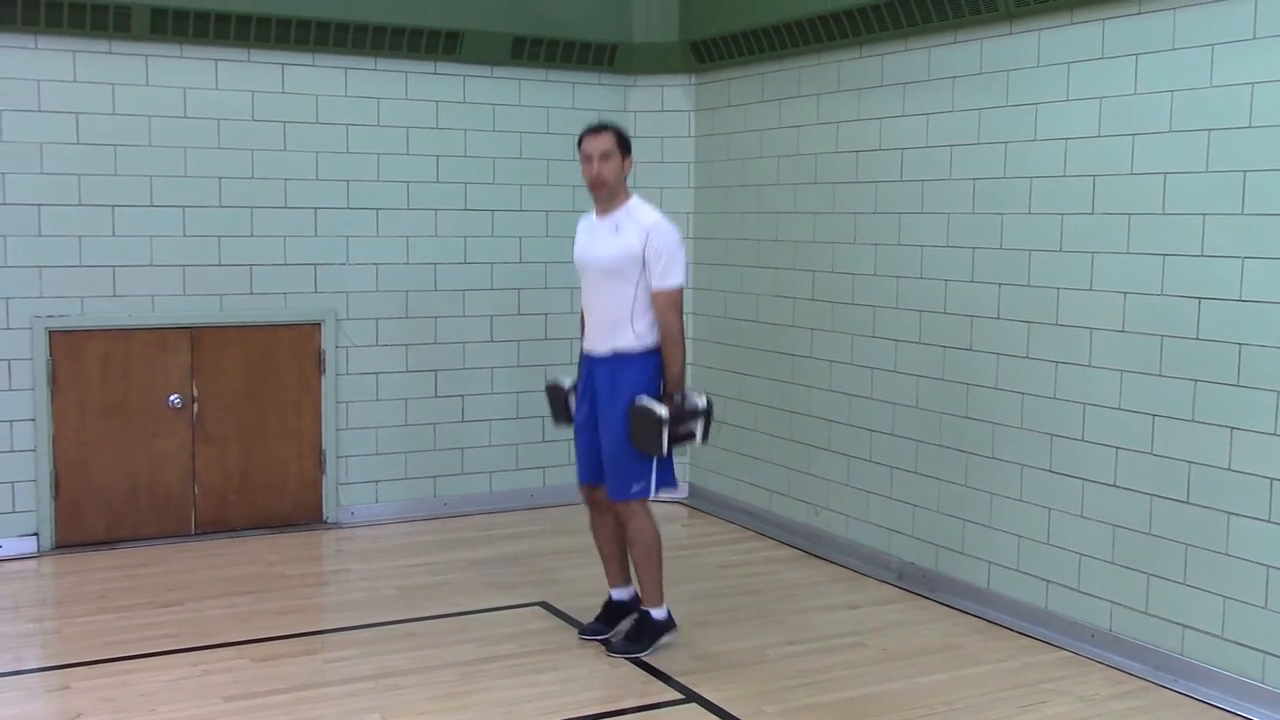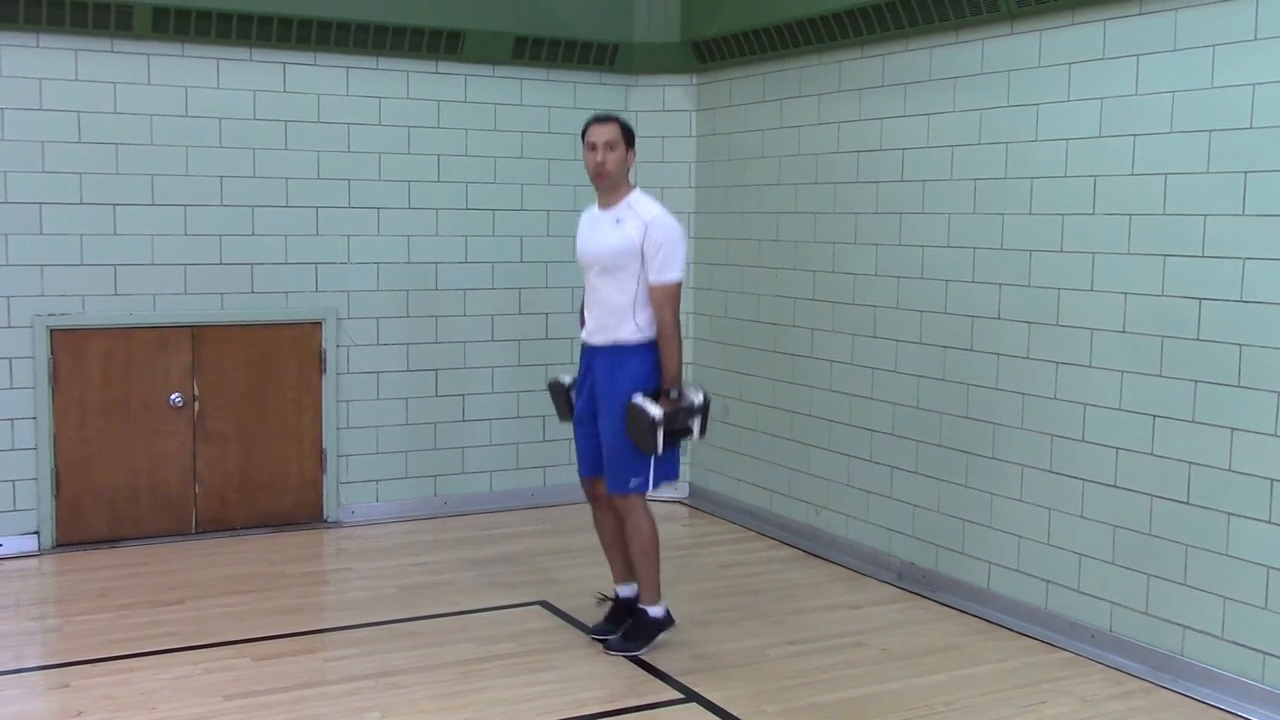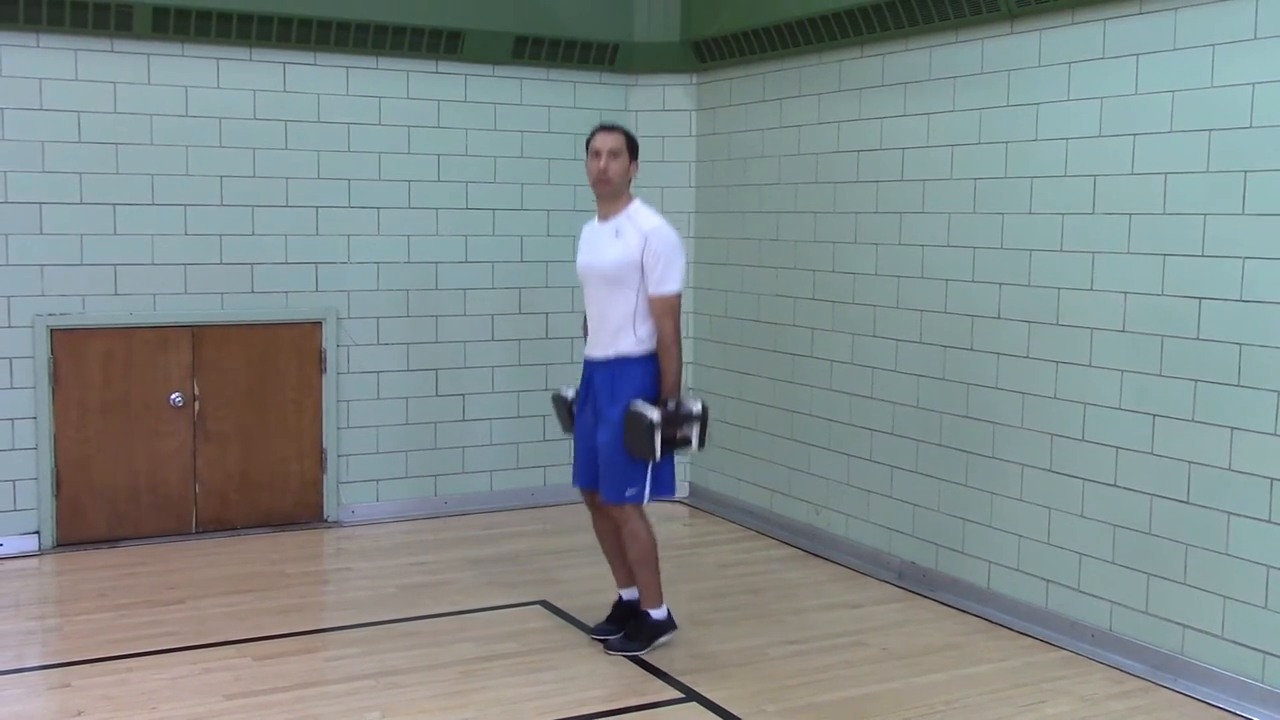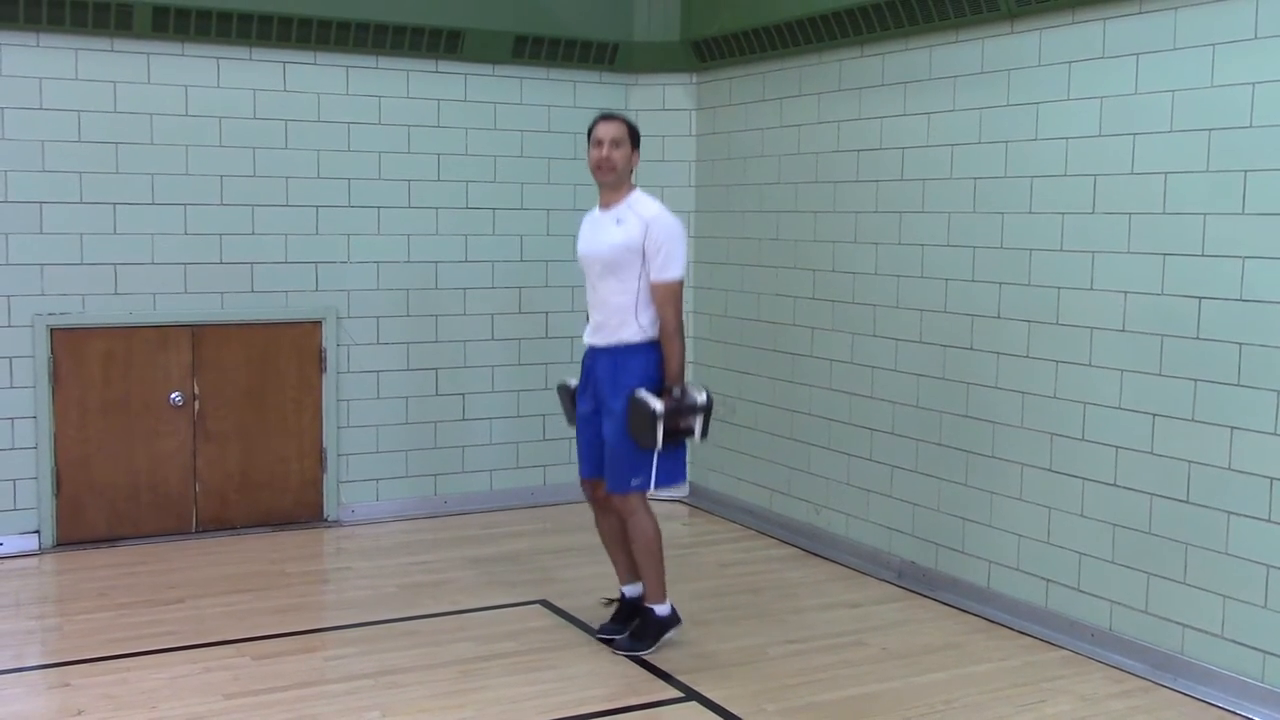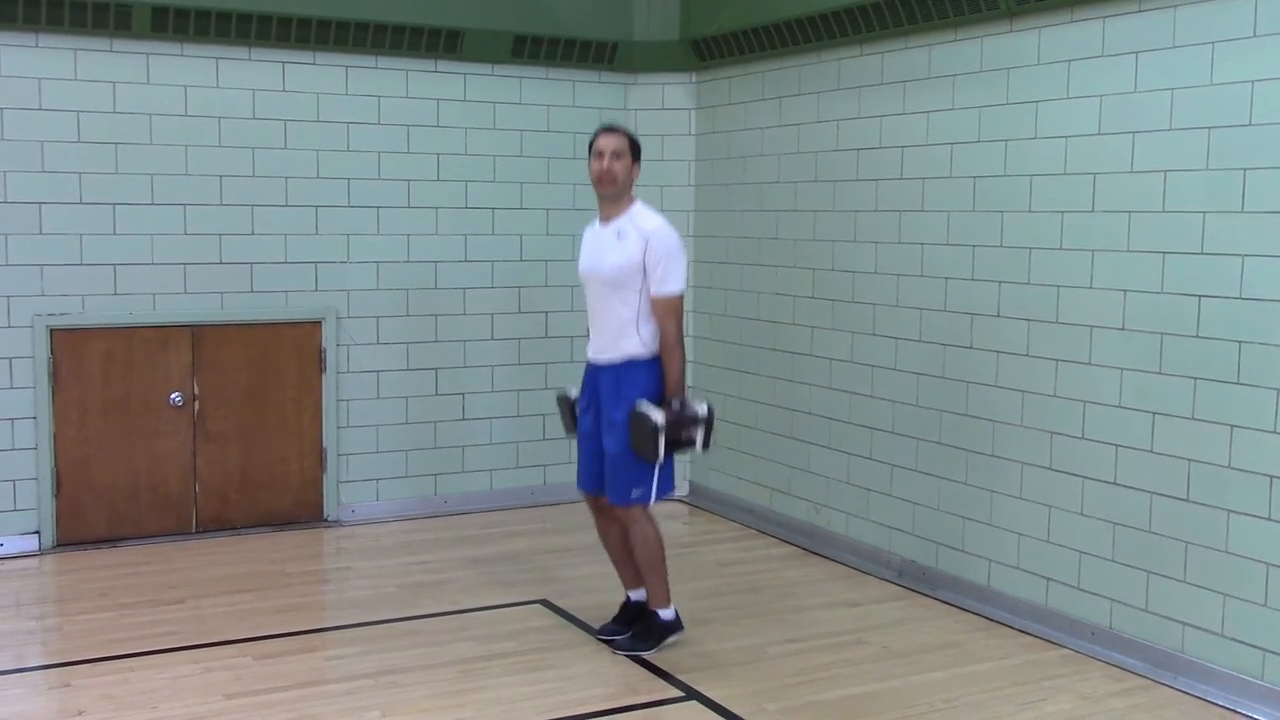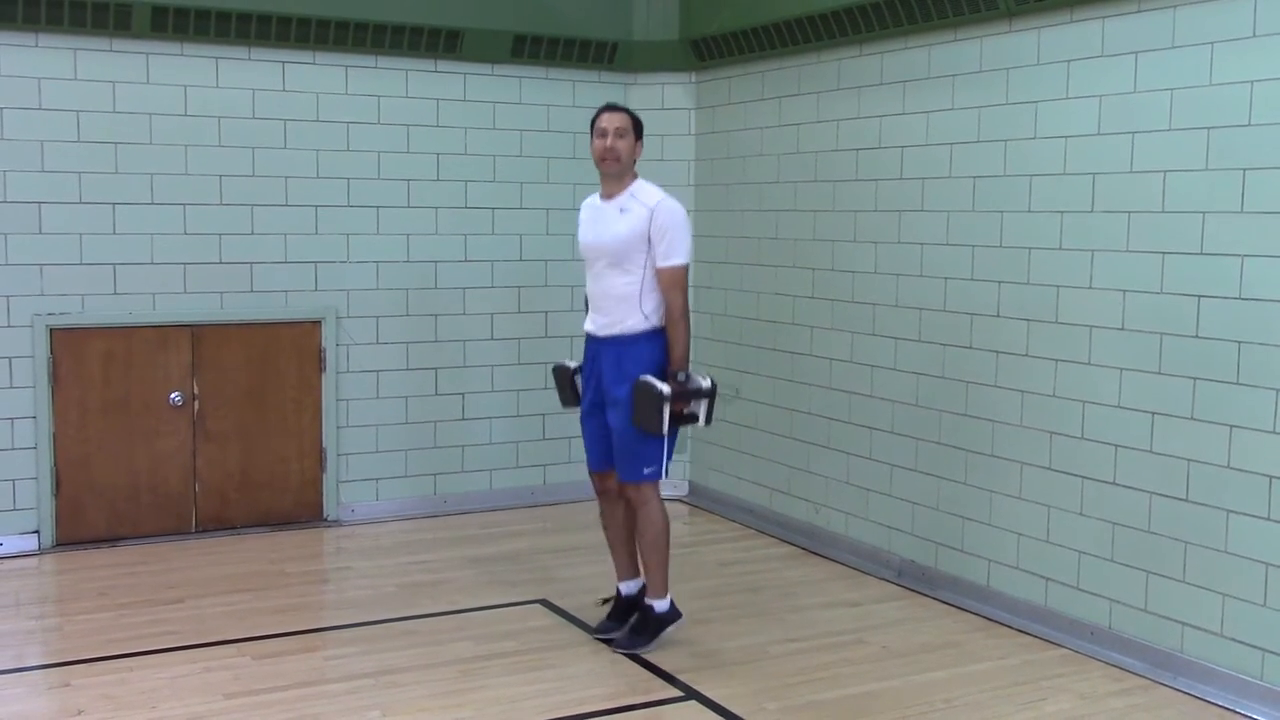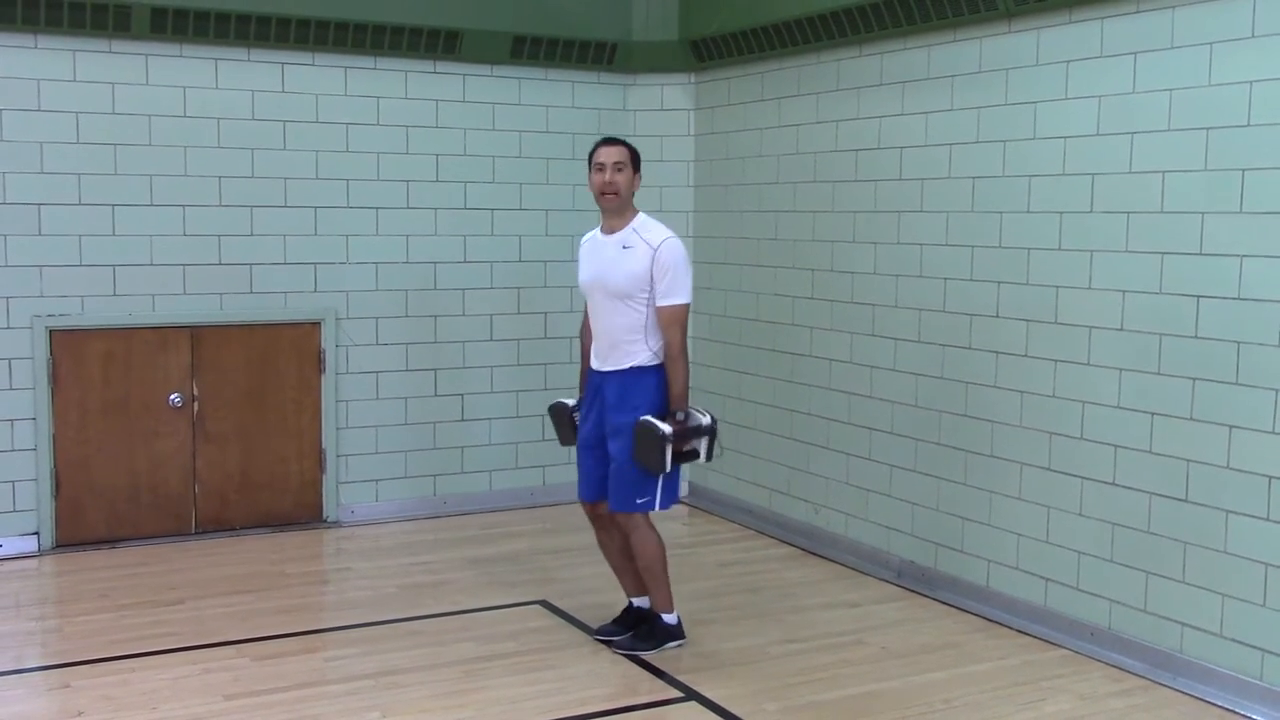
dt=0.2s
person 1, frame 1
left shoulder: (652, 228)
right shoulder: (585, 227)
left elbow: (669, 319)
left wrist: (674, 395)
right wrist: (582, 372)
left hip: (633, 371)
right hip: (594, 368)
left knee: (628, 499)
right knee: (595, 493)
left ankle: (655, 613)
right ankle: (620, 597)
person 1, frame 2
left shoulder: (653, 222)
right shoulder: (587, 220)
left elbow: (667, 314)
left wrist: (670, 392)
left hip: (634, 367)
right hip: (594, 364)
left knee: (626, 494)
right knee: (597, 487)
left ankle: (653, 612)
right ankle: (627, 596)
person 1, frame 3
left shoulder: (653, 232)
right shoulder: (590, 232)
left elbow: (666, 324)
left wrist: (668, 400)
left hip: (633, 376)
right hip: (595, 373)
left knee: (623, 504)
right knee: (596, 497)
left ankle: (655, 614)
right ankle: (629, 598)
person 1, frame 4
left shoulder: (654, 221)
right shoulder: (590, 221)
left elbow: (669, 313)
left wrist: (672, 391)
left hip: (637, 368)
right hip: (596, 365)
left knee: (627, 496)
right knee: (597, 491)
left ankle: (659, 610)
right ankle: (632, 596)
person 1, frame 5
left shoulder: (654, 233)
right shoulder: (592, 233)
left elbow: (669, 324)
left wrist: (672, 401)
left hip: (637, 378)
right hip: (597, 375)
left knee: (630, 506)
right knee: (600, 500)
left ankle: (664, 614)
right ankle: (637, 599)
person 1, frame 6
left shoulder: (659, 209)
right shoulder: (589, 209)
left elbow: (674, 299)
left wrist: (677, 373)
left hip: (640, 355)
right hip: (599, 354)
left knee: (638, 484)
right knee: (605, 480)
left ankle: (658, 605)
right ankle: (628, 594)
person 1, frame 7
left shoulder: (661, 246)
right shoulder: (589, 244)
left elbow: (674, 339)
left wrist: (678, 413)
right wrist: (585, 389)
left hip: (641, 389)
right hip: (599, 388)
left knee: (628, 512)
right knee: (597, 508)
left ankle: (666, 620)
right ankle: (639, 606)
